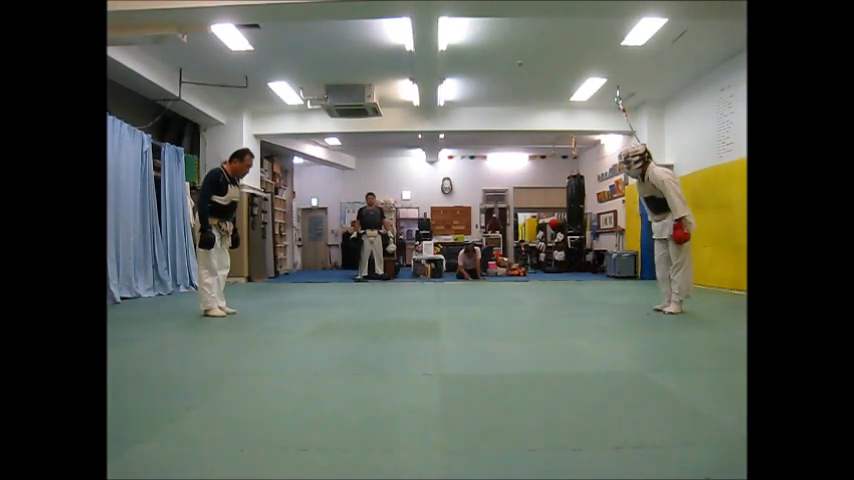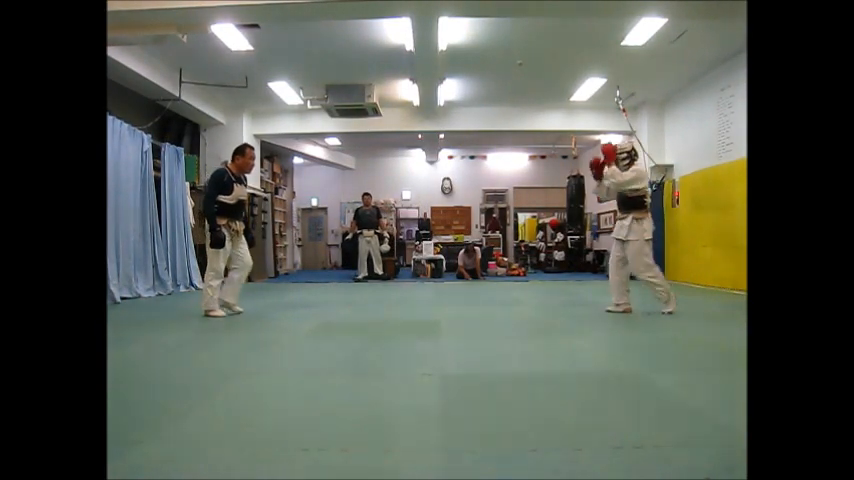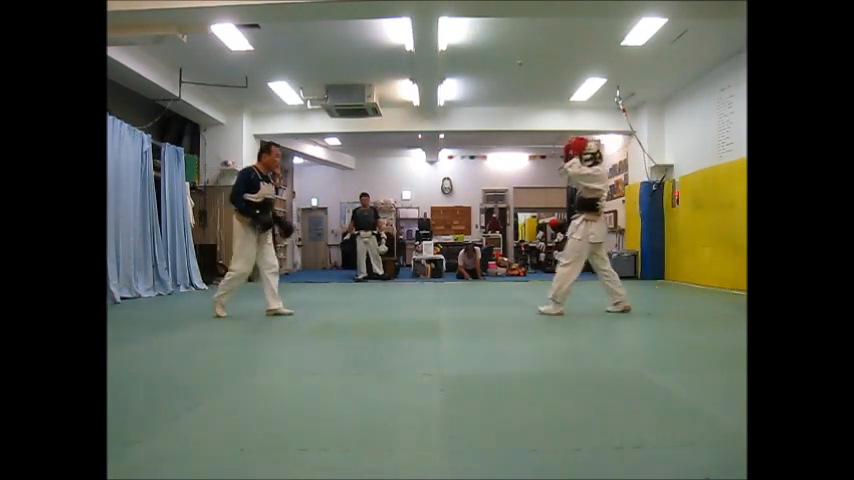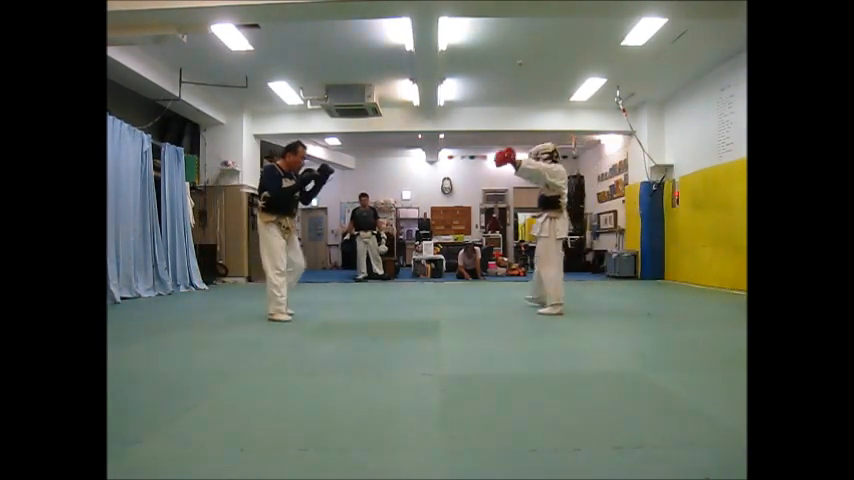
dt=0.4s
person 1, frame 1
left shoulder: (235, 179)
right shoulder: (215, 175)
right elbow: (202, 203)
left wrist: (234, 230)
right wrist: (205, 229)
left hip: (224, 227)
right hip: (210, 226)
left knee: (222, 267)
right knee: (209, 267)
left ankle: (219, 303)
right ankle: (209, 306)
person 1, frame 2
left shoulder: (242, 178)
right shoulder: (220, 175)
right elbow: (208, 203)
left wrist: (247, 230)
right wrist: (214, 229)
left hip: (236, 228)
right hip: (220, 226)
left knee: (244, 263)
right knee: (216, 268)
left ankle: (226, 299)
right ankle: (210, 307)
person 1, frame 3
left shoulder: (269, 178)
right shoulder: (248, 174)
right elbow: (235, 198)
left wrist: (280, 221)
right wrist: (255, 216)
left hip: (264, 227)
right hip: (246, 225)
left knee: (270, 266)
right knee: (241, 268)
left ankle: (274, 305)
right ankle: (219, 302)
person 1, frame 4
left shoulder: (293, 174)
right shoulder: (270, 171)
left elbow: (305, 199)
right elbow: (277, 195)
left wrist: (319, 181)
right wrist: (301, 183)
left hip: (287, 225)
right hip: (271, 224)
left knee: (296, 265)
right knee: (277, 267)
left ankle: (280, 303)
right ankle: (275, 310)
person 2, frame 1
left shoulder: (661, 175)
right shoulder: (640, 181)
left elbow: (677, 201)
left wrist: (680, 226)
right wrist: (656, 224)
left hip: (676, 224)
right hip: (661, 224)
left knee: (679, 263)
right knee: (661, 262)
left ankle: (676, 302)
right ankle: (669, 299)
person 2, frame 2
left shoulder: (638, 172)
right shoulder: (622, 175)
left elbow: (616, 180)
right elbow: (604, 193)
left wrist: (609, 165)
right wrist: (598, 173)
left hip: (637, 225)
right hip: (623, 225)
left knee: (642, 267)
right knee: (616, 265)
left ankle: (668, 298)
right ankle: (622, 303)
person 2, frame 3
left shoulder: (598, 173)
right shoulder: (589, 174)
left elbow: (571, 172)
right elbow: (568, 172)
left wrist: (574, 155)
right wrist: (570, 155)
left hip: (587, 226)
right hip: (588, 226)
left knee: (567, 264)
right knee: (601, 266)
left ankle: (555, 304)
right ankle: (621, 301)
person 2, frame 4
left shoulder: (557, 171)
right shoulder: (548, 174)
left elbow: (533, 166)
right elbow: (528, 172)
left wrist: (512, 159)
right wrist: (513, 159)
left hip: (552, 223)
right hip: (547, 222)
left knee: (549, 264)
right knee: (541, 261)
left ankle: (556, 304)
right ankle: (540, 295)
